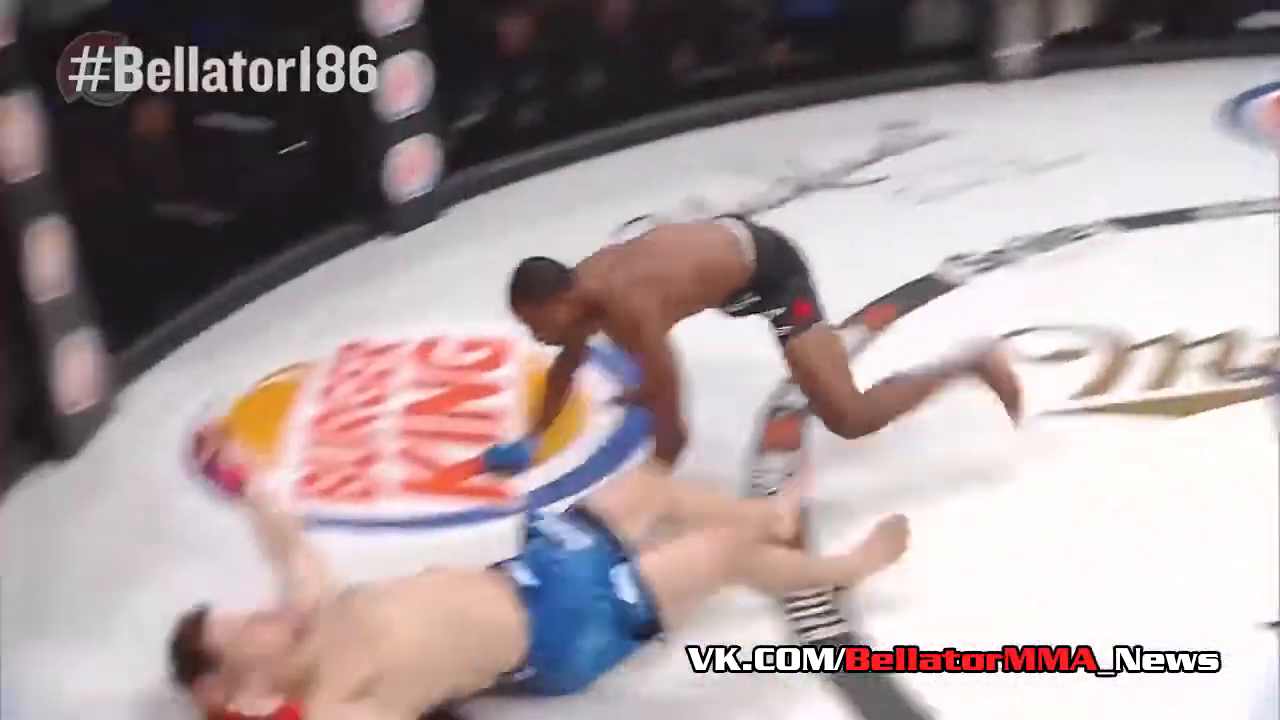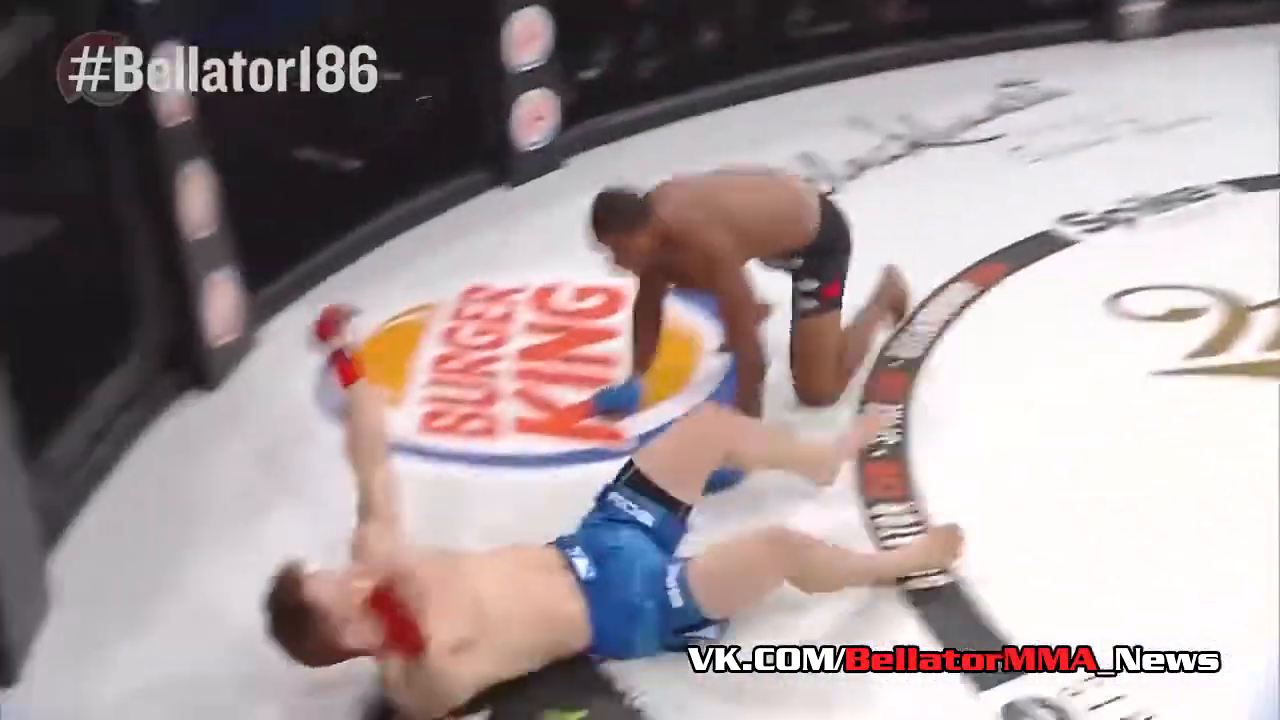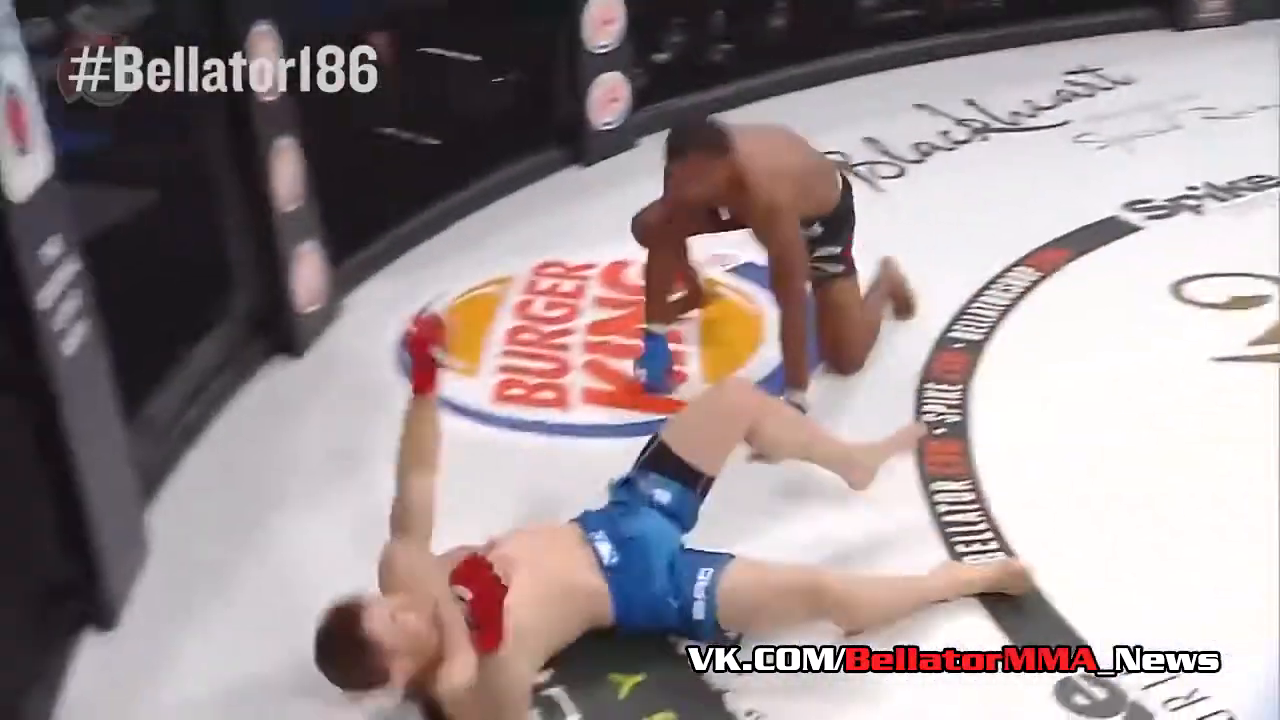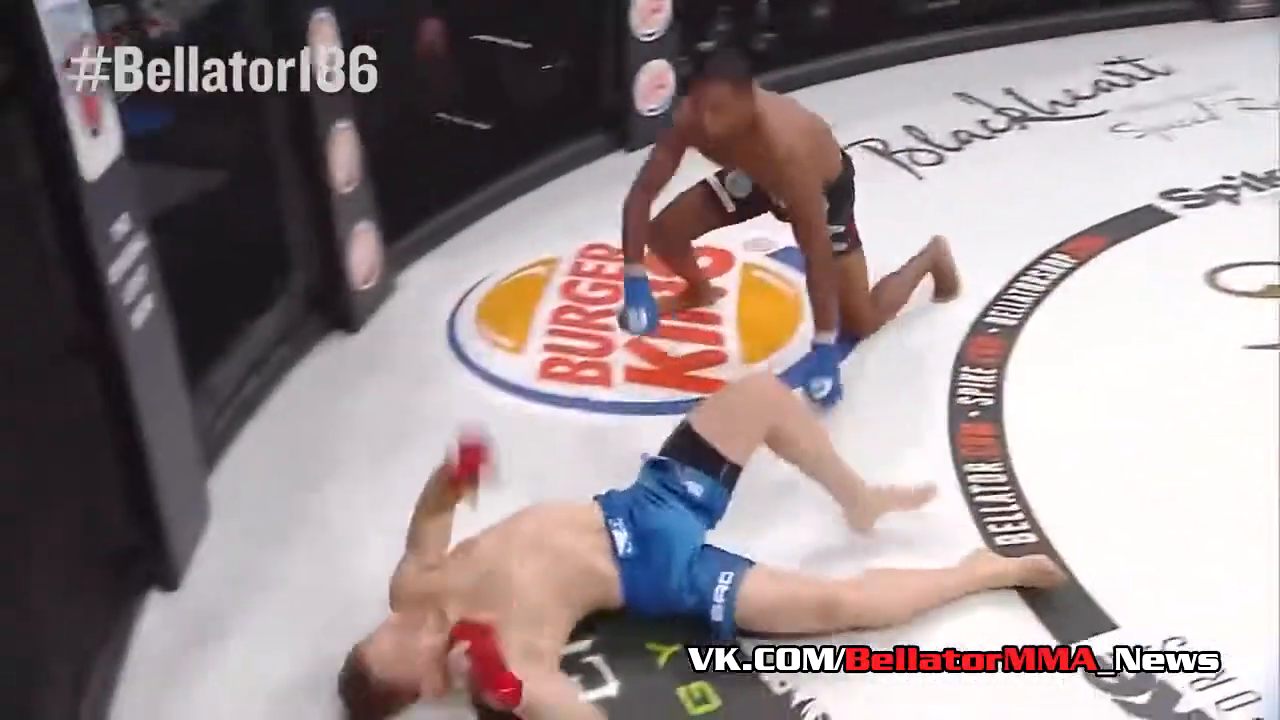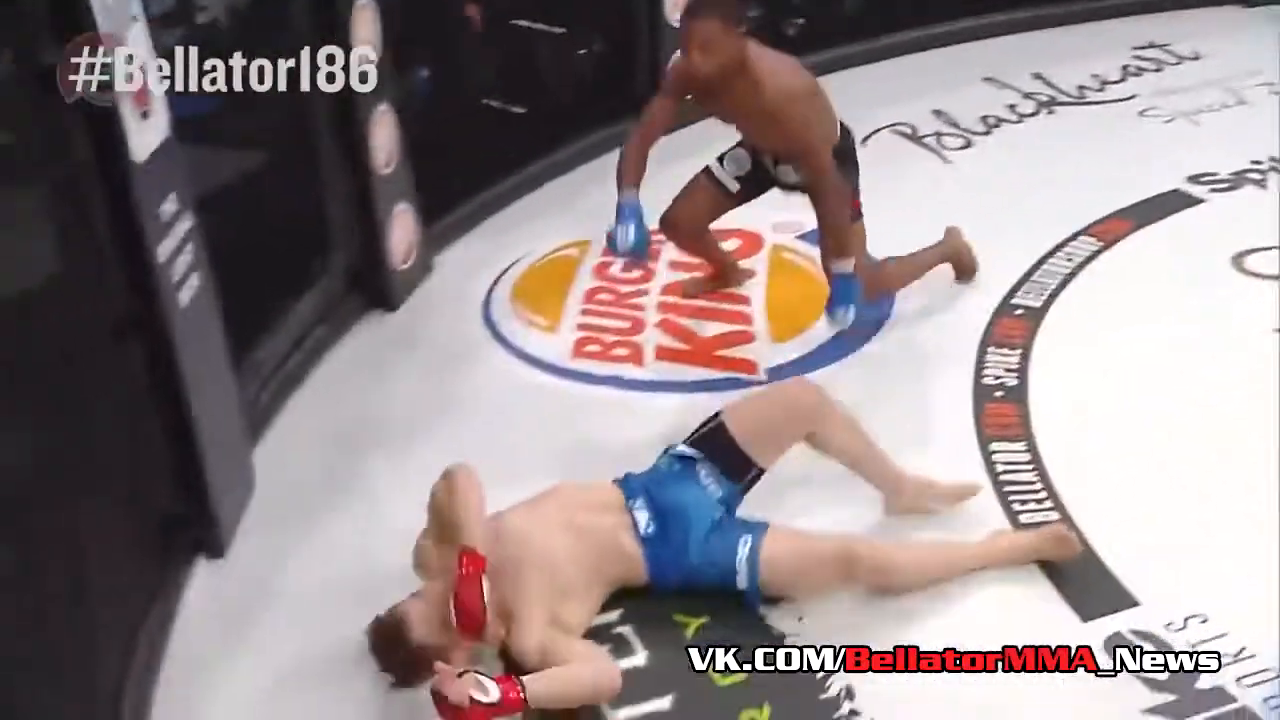
dt=0.1s
person 1, frame 1
left shoulder: (309, 614)
left elbow: (286, 537)
left wrist: (237, 484)
left hip: (516, 584)
right hip: (557, 644)
left knee: (648, 487)
right knee: (727, 548)
left ankle: (762, 516)
right ankle: (837, 571)
person 1, frame 2
left shoulder: (378, 560)
left elbow: (373, 465)
left wrist: (349, 372)
right wrist: (410, 643)
left hip: (588, 550)
right hip: (626, 609)
left knee: (710, 420)
right knee: (780, 548)
left ankle: (820, 456)
right ankle: (889, 564)
person 1, frame 3
left shoulder: (403, 576)
left elbow: (416, 481)
left wrist: (422, 382)
right wrist: (490, 634)
left hip: (607, 525)
right hip: (644, 582)
left knee: (735, 400)
right knee: (817, 592)
left ankle: (853, 459)
right ankle: (965, 577)
person 1, frame 4
left shoulder: (417, 581)
right shoulder: (496, 651)
left elbow: (434, 506)
left wrist: (453, 474)
left hip: (626, 511)
right hip: (662, 575)
left knee: (761, 394)
right knee: (834, 604)
left ankle: (861, 498)
right ankle: (985, 569)
person 1, frame 5
left shoulder: (440, 553)
right shoulder: (531, 632)
left elbow: (458, 482)
left wrist: (467, 553)
left hip: (666, 482)
right hip: (688, 549)
left knee: (805, 398)
right knee: (854, 560)
left ankle: (899, 485)
right ankle: (1011, 546)
person 2, frame 1
left shoulder: (630, 309)
right shoulder: (581, 284)
left elbow: (672, 424)
right elbow: (566, 363)
right wrist: (529, 441)
left hip: (769, 271)
right hip: (733, 242)
left knee: (848, 418)
left ankle: (977, 364)
person 2, frame 2
left shoulder: (713, 244)
right shoulder: (654, 214)
left elbow: (751, 353)
right elbow: (648, 300)
right wrist: (631, 384)
left hip: (817, 243)
left knee: (818, 391)
left ankle: (884, 295)
right ankle: (747, 311)
person 2, frame 3
left shoulder: (770, 201)
right shoulder: (686, 163)
left elbow: (793, 310)
right elbow: (664, 239)
left wrist: (794, 403)
right wrist: (655, 336)
left hip: (822, 215)
left knee: (846, 359)
right knee: (650, 227)
left ankle: (884, 279)
right ankle: (695, 292)
person 2, frame 4
left shoulder: (785, 149)
right shoulder: (688, 120)
left elbow: (817, 257)
right elbow: (641, 195)
left wrist: (824, 351)
right wrist: (635, 281)
left hip: (823, 189)
right hip: (756, 176)
left knee: (861, 322)
right knee: (661, 235)
left ankle: (931, 255)
right ankle: (700, 288)
person 2, frame 5
left shoulder: (781, 94)
right shoulder: (685, 70)
left elbow: (827, 187)
right elbow: (639, 139)
left wrist: (844, 277)
right wrist: (628, 207)
left hip: (824, 154)
right hip: (761, 148)
left knee: (861, 289)
right knee: (677, 224)
left ankle: (947, 247)
right ankle: (727, 272)
